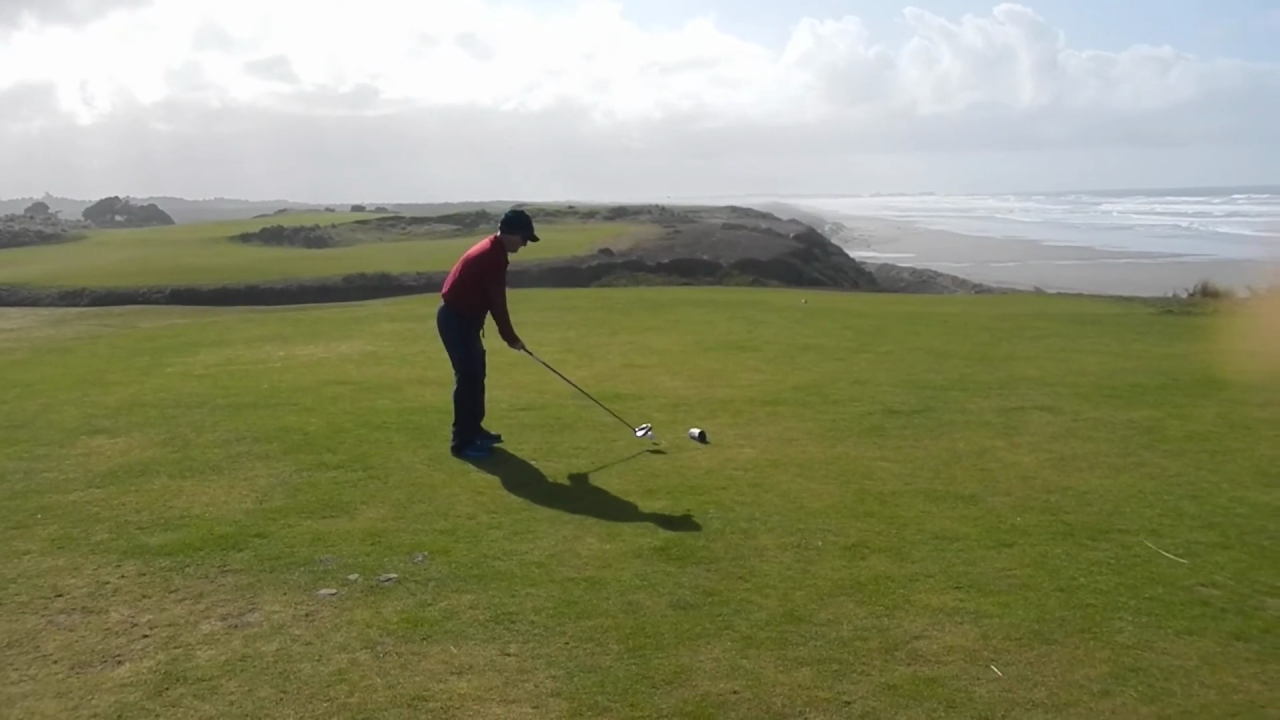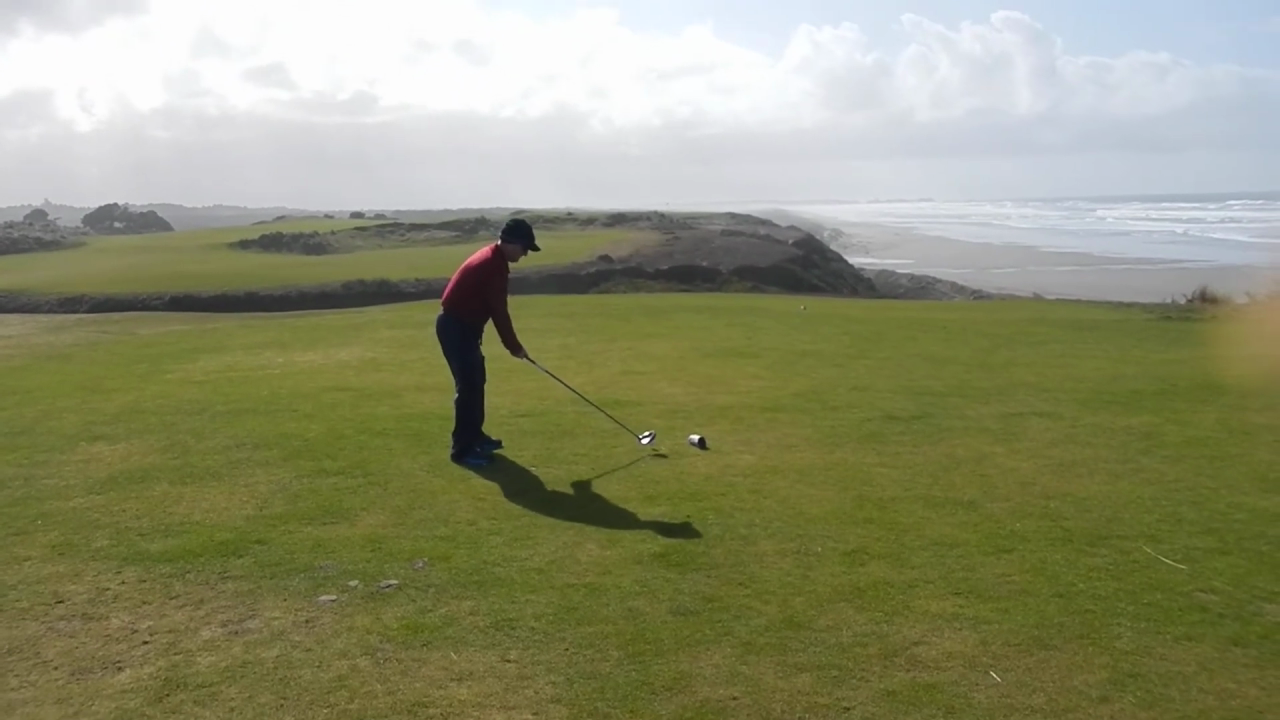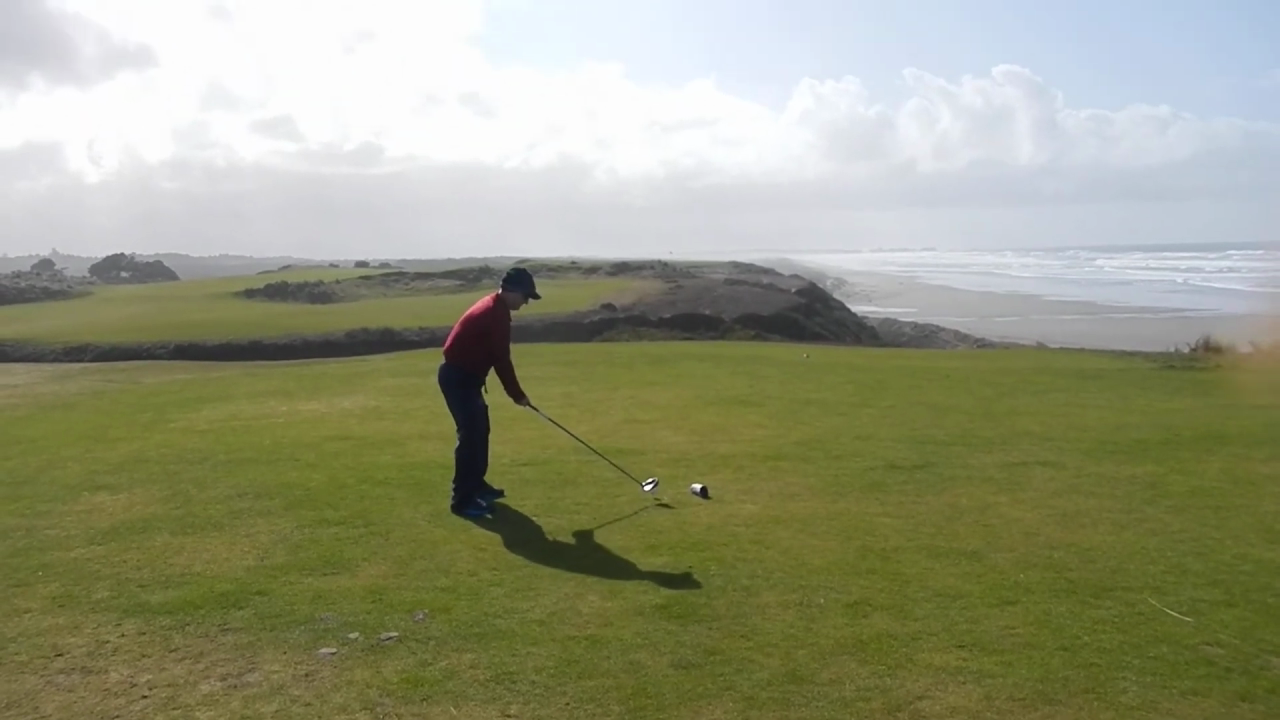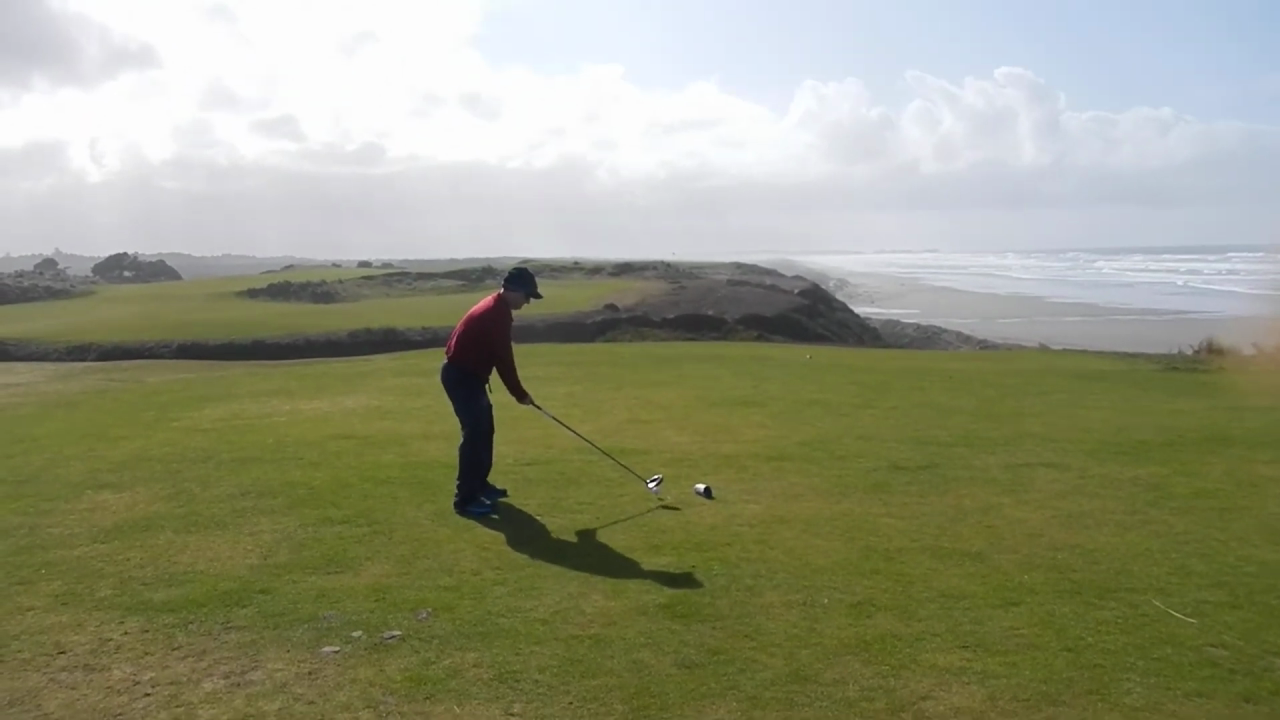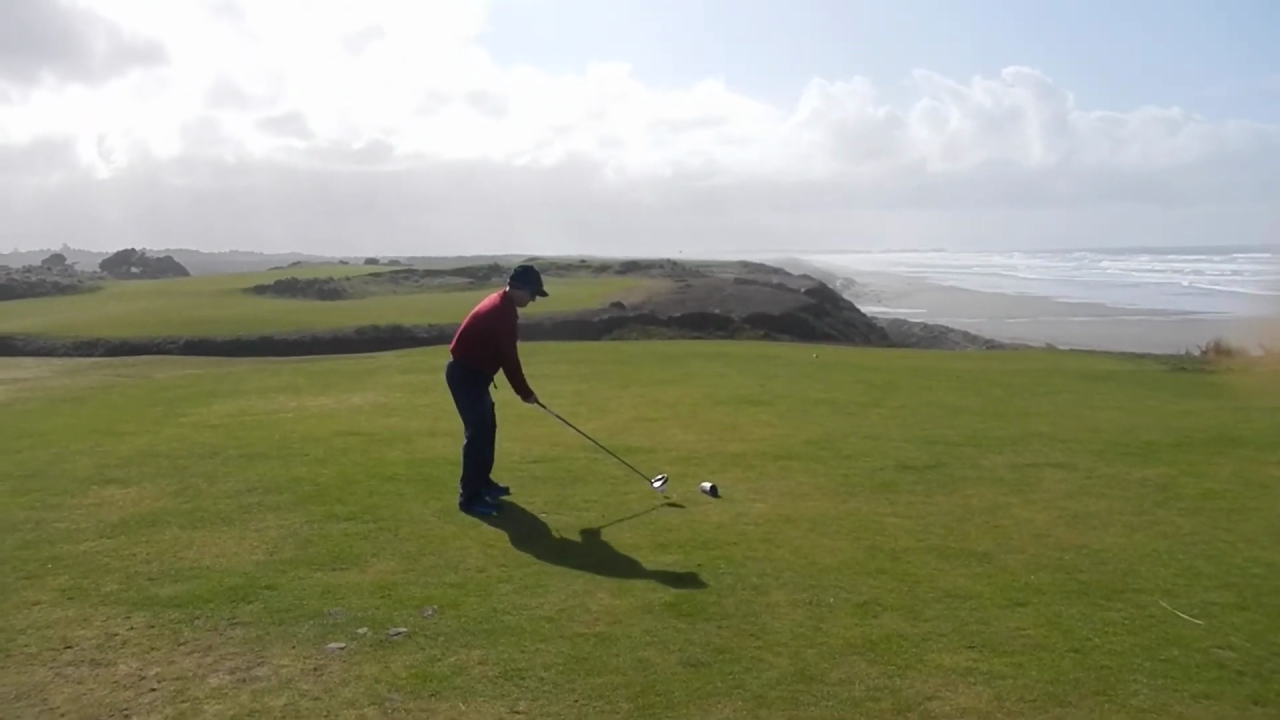
dt=0.5s
person 1, frame 1
left shoulder: (490, 250)
right shoulder: (493, 257)
left elbow: (492, 300)
right elbow: (497, 303)
left wrist: (509, 336)
right wrist: (511, 338)
left hip: (461, 316)
right hip: (456, 318)
left knee: (476, 374)
right knee: (468, 377)
left ankle: (473, 429)
right ankle: (461, 440)
person 1, frame 2
left shoulder: (491, 257)
right shoulder: (494, 266)
left elbow: (493, 309)
right elbow: (499, 312)
left wrist: (511, 345)
right wrist: (514, 346)
left hip: (460, 323)
right hip: (456, 326)
left knee: (475, 381)
right knee: (468, 385)
left ankle: (475, 436)
right ankle: (462, 448)
person 1, frame 3
left shoulder: (492, 307)
right shoulder: (496, 314)
left elbow: (496, 357)
right elbow: (502, 360)
left wrist: (514, 392)
right wrist: (517, 394)
left hip: (462, 373)
right hip: (458, 376)
left knee: (480, 430)
right knee: (470, 434)
left ankle: (476, 484)
right ankle: (462, 498)
person 1, frame 4
left shoulder: (494, 307)
right shoulder: (497, 314)
left elbow: (498, 356)
right elbow: (504, 359)
left wrist: (516, 391)
right wrist: (520, 393)
left hip: (466, 373)
right hip: (461, 375)
left knee: (484, 429)
right knee: (475, 432)
left ankle: (479, 484)
right ankle: (465, 497)
person 1, frame 5
left shoulder: (499, 304)
right shoulder: (502, 312)
left elbow: (503, 355)
right elbow: (509, 358)
left wrist: (521, 390)
right wrist: (525, 392)
left hip: (470, 371)
right hip: (466, 374)
left knee: (486, 428)
right knee: (478, 432)
left ankle: (482, 482)
right ankle: (470, 496)
